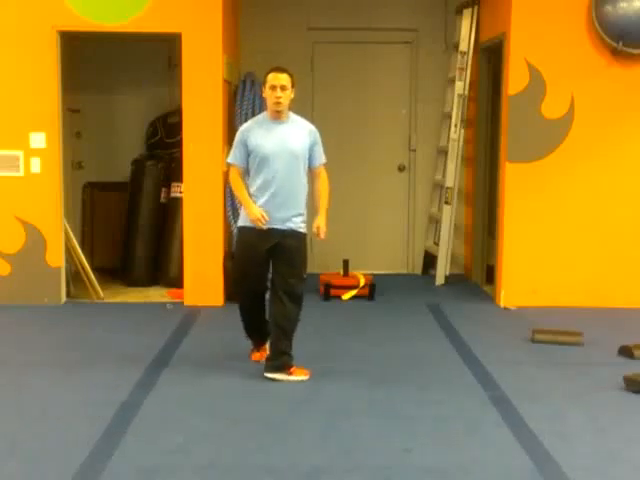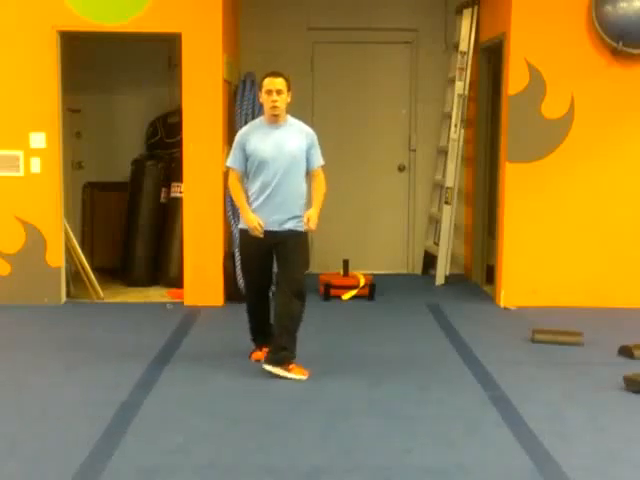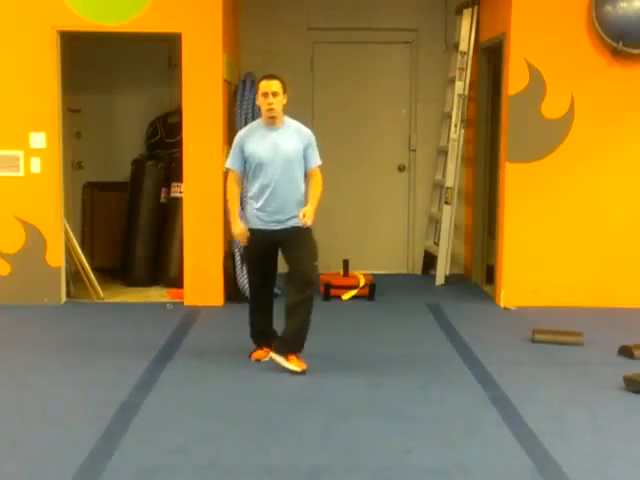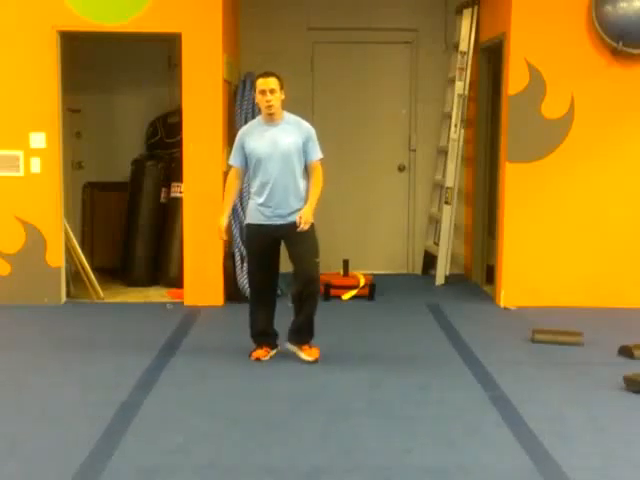
dt=0.1s
person 1, frame 1
left shoulder: (307, 131)
right shoulder: (248, 131)
left elbow: (319, 176)
right elbow: (235, 175)
left wrist: (322, 214)
right wrist: (249, 206)
left hip: (293, 226)
right hip: (254, 225)
left knee: (289, 293)
right knee: (250, 288)
left ankle: (279, 362)
right ankle: (260, 339)
person 1, frame 2
left shoulder: (305, 134)
right shoulder: (246, 135)
left elbow: (317, 177)
right elbow: (235, 179)
left wrist: (314, 209)
right wrist: (247, 214)
left hip: (294, 226)
right hip: (256, 227)
left knee: (293, 290)
right knee: (256, 289)
left ankle: (282, 358)
right ankle: (262, 342)
person 1, frame 3
left shoulder: (303, 134)
right shoulder: (244, 137)
left elbow: (314, 176)
right elbow: (233, 181)
left wrist: (310, 207)
right wrist: (236, 219)
left hip: (295, 224)
right hip: (257, 226)
left knee: (304, 282)
right knee: (260, 287)
left ankle: (288, 348)
right ankle: (263, 342)
person 1, frame 4
left shoulder: (302, 129)
right shoulder: (246, 134)
left elbow: (316, 172)
right elbow: (235, 176)
left wrist: (309, 207)
right wrist: (225, 214)
left hip: (296, 219)
right hip: (259, 220)
left knee: (308, 276)
right knee: (261, 282)
left ankle: (300, 338)
right ankle: (264, 341)
